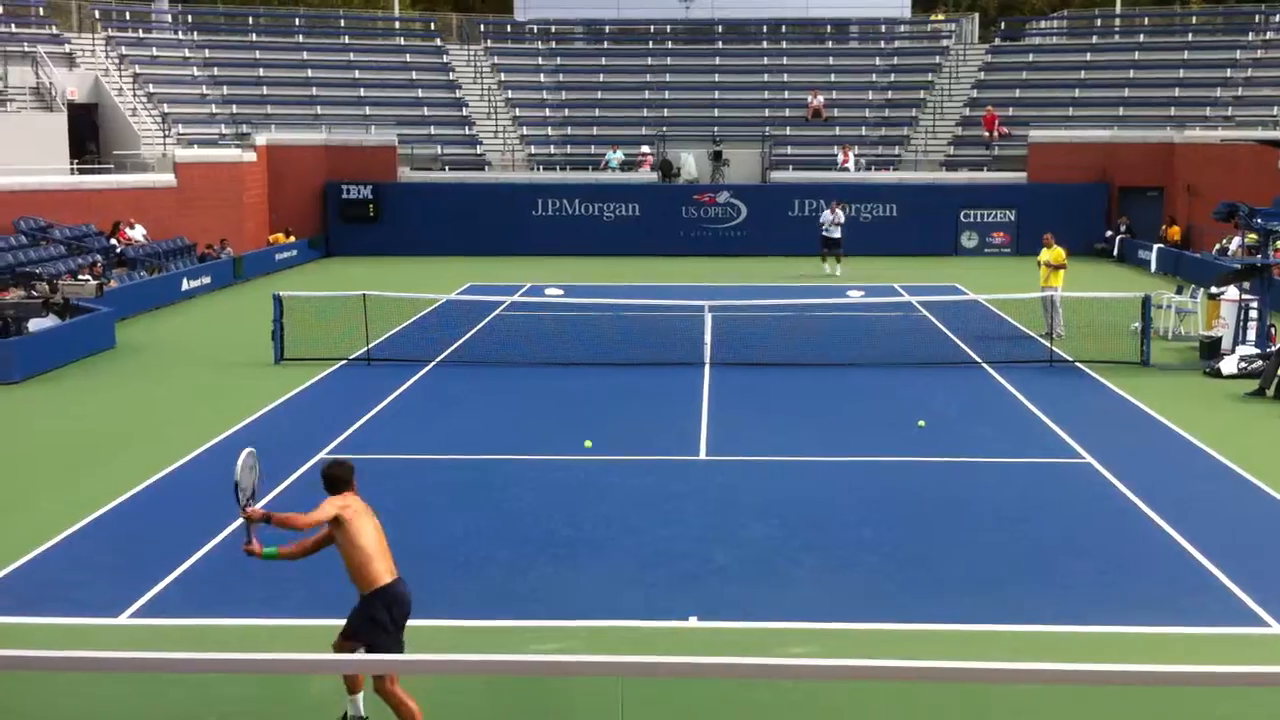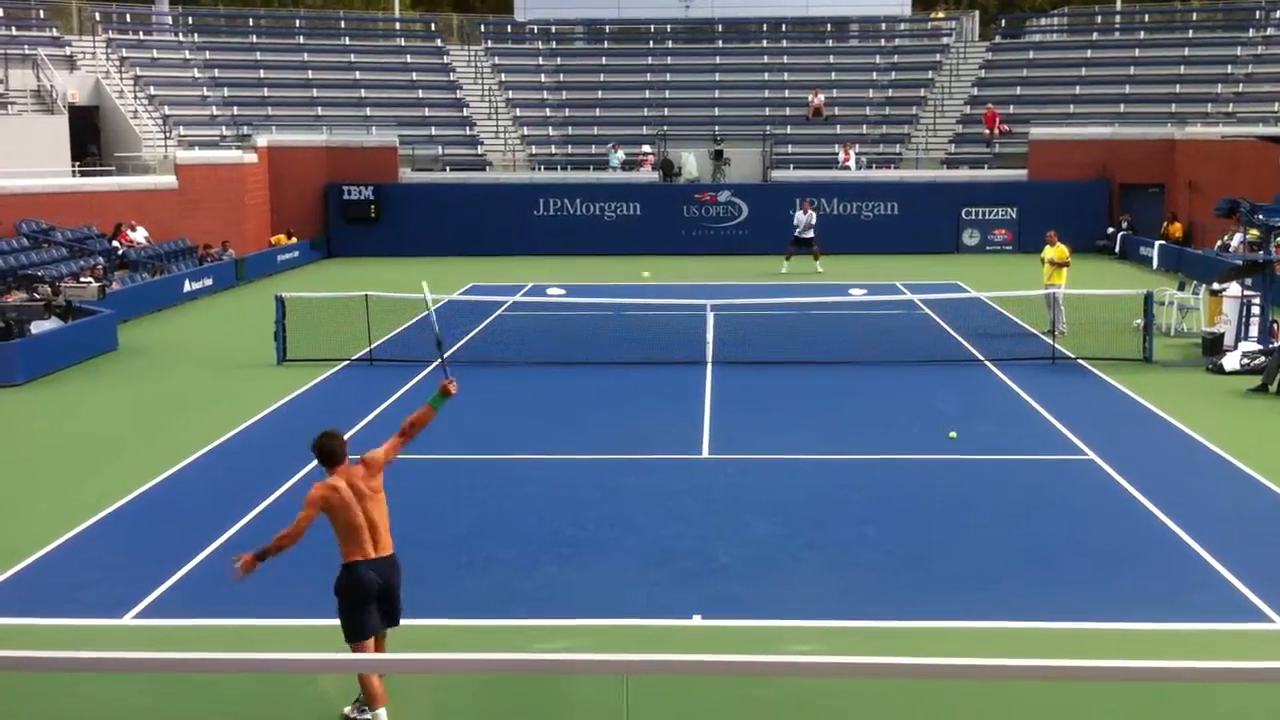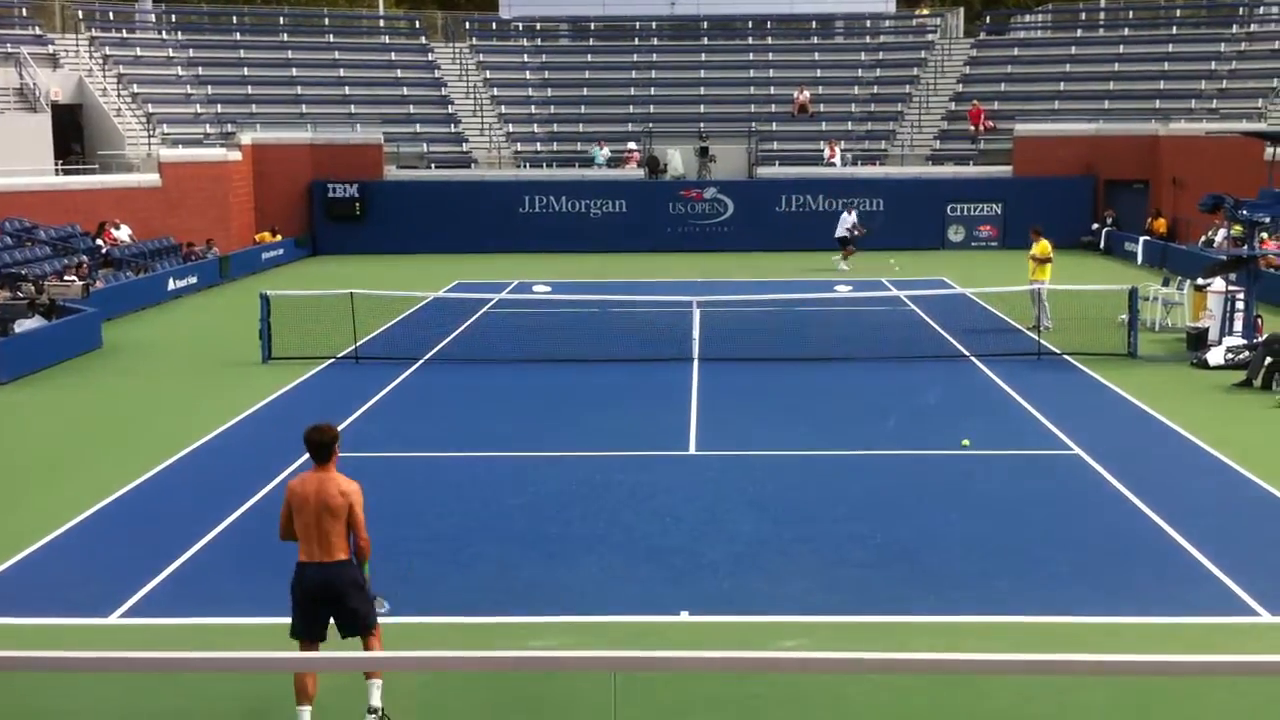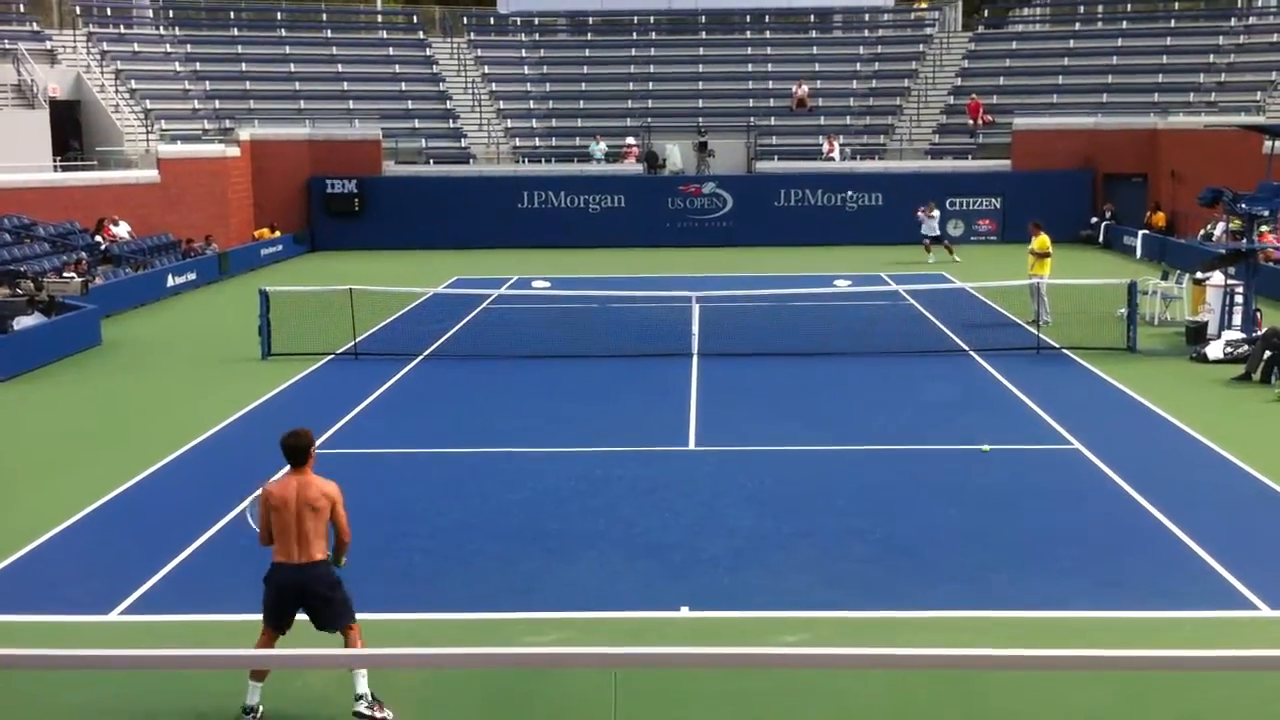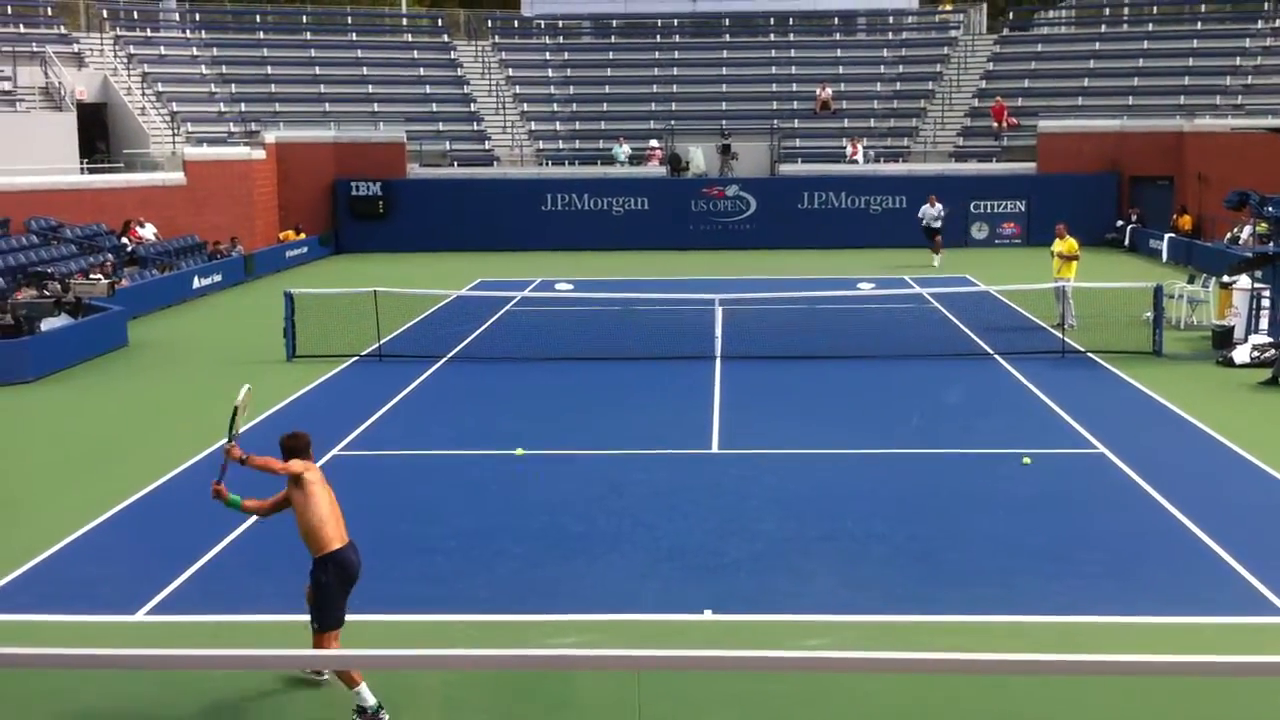
dt=0.7s
person 1, frame 1
left shoulder: (338, 504)
right shoulder: (353, 510)
left elbow: (304, 521)
right elbow: (306, 547)
left wrist: (265, 517)
right wrist: (265, 552)
left hip: (384, 598)
right hip: (388, 592)
left knee: (385, 684)
right knee: (342, 647)
person 1, frame 2
left shoulder: (322, 493)
right shoulder: (370, 467)
left elbow: (291, 536)
right elbow: (405, 432)
left wrist: (258, 556)
right wrist: (440, 398)
left hip: (357, 574)
right hip: (388, 567)
left knee: (364, 654)
right knee: (377, 639)
person 1, frame 3
left shoulder: (294, 487)
right shoulder: (349, 488)
left elbow: (285, 535)
right elbow: (362, 541)
right wrist: (362, 571)
left hip: (306, 575)
right hip: (342, 572)
left knee: (308, 653)
right knee: (372, 635)
person 1, frame 4
left shoulder: (269, 491)
right shoulder: (329, 490)
left elbow: (266, 540)
right elbow: (345, 537)
right wrist: (337, 558)
left hip: (283, 575)
right hip: (319, 573)
left knee: (268, 636)
right knee: (352, 633)
person 1, frame 5
left shoulder: (299, 468)
right shoulder: (297, 485)
left elbow: (278, 467)
right elbow: (263, 507)
left wrist: (242, 458)
right wrist: (230, 498)
left hip: (334, 562)
right hip: (345, 555)
left knee: (325, 644)
right knee: (314, 597)
right ankle: (320, 666)
